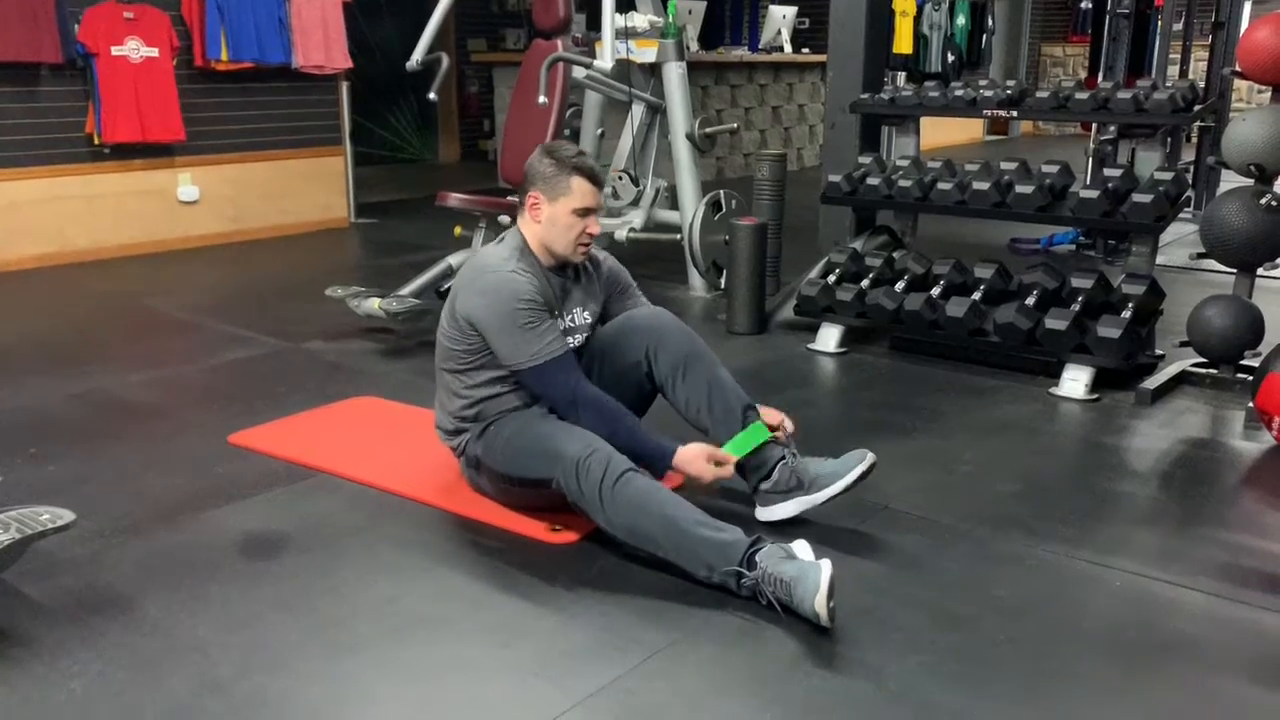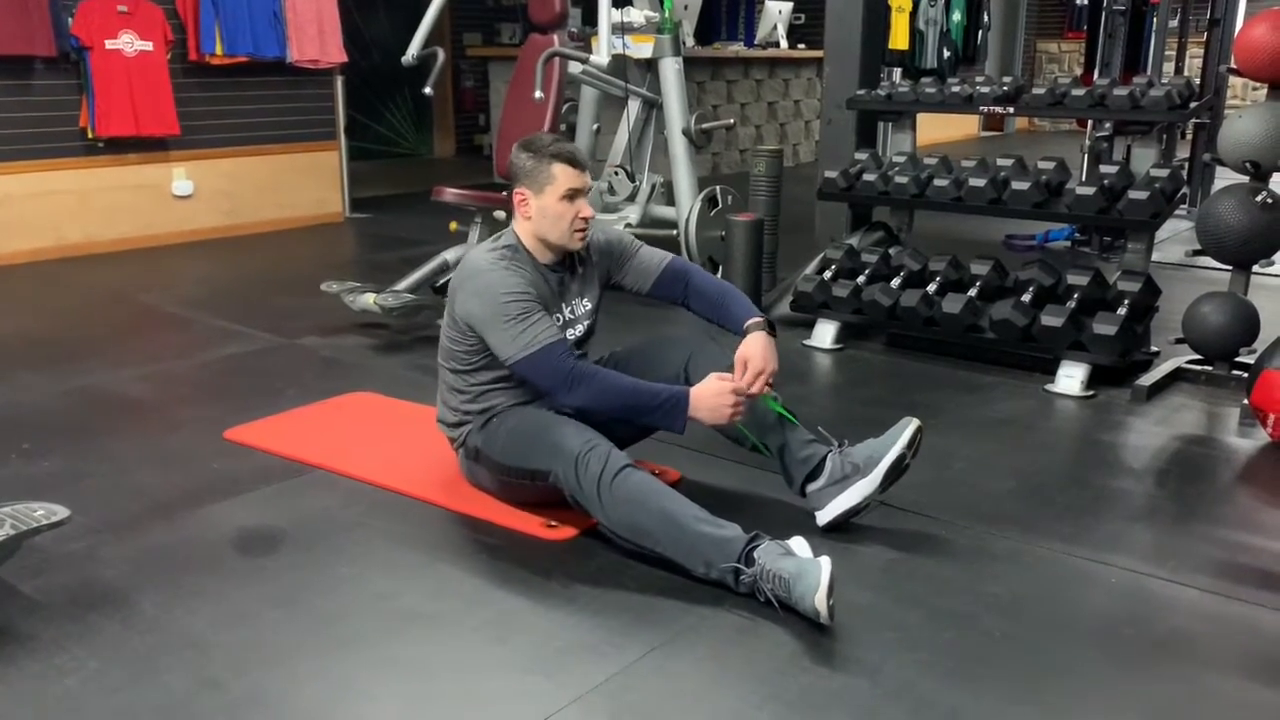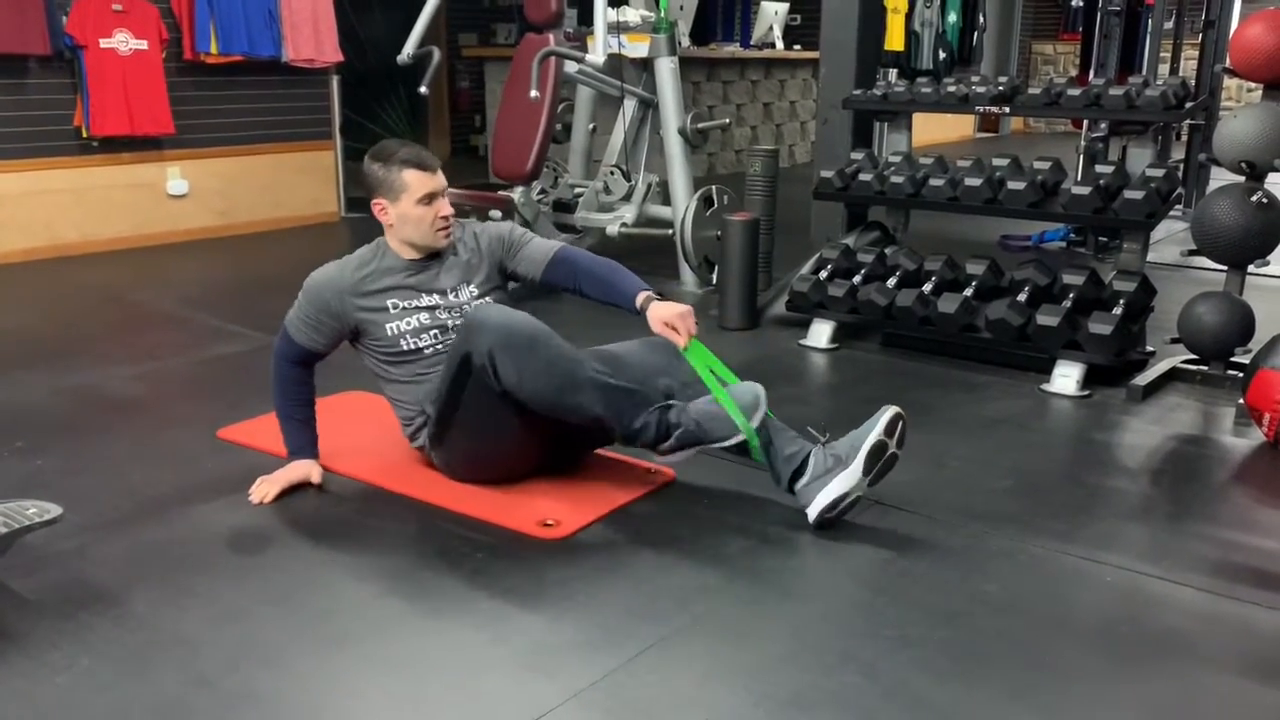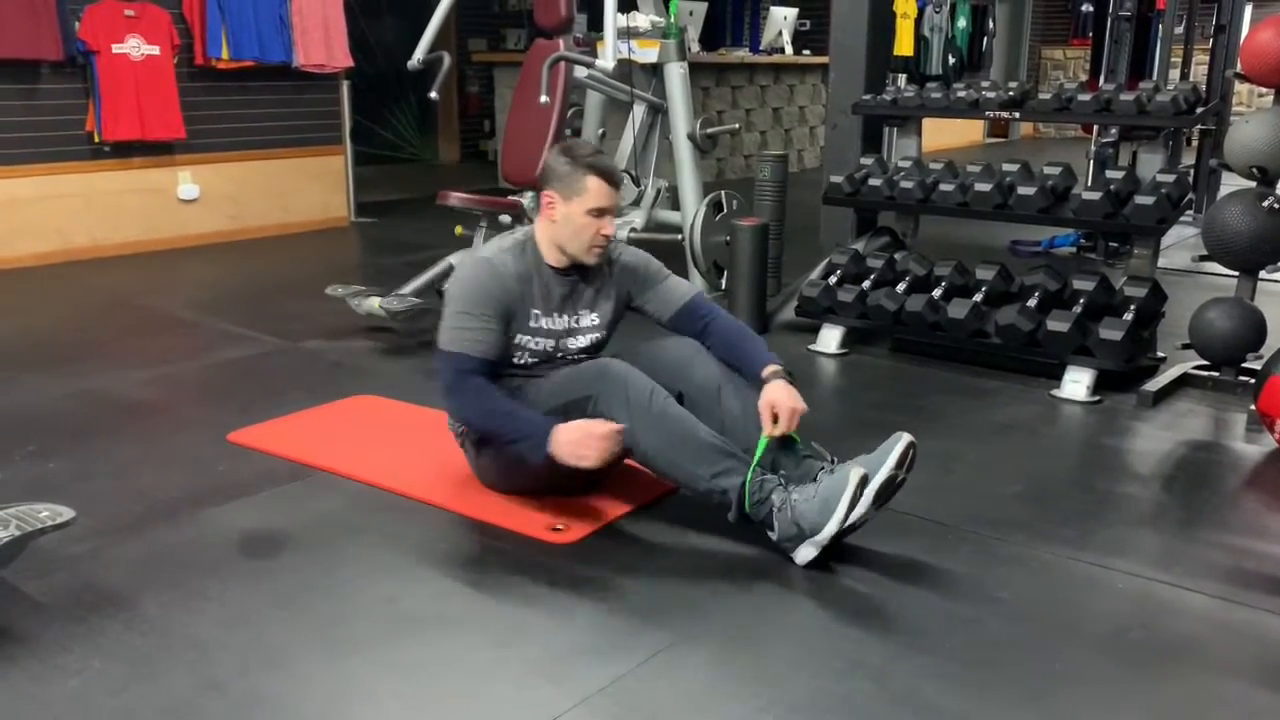
dt=1s
person 1, frame 1
left shoulder: (593, 265)
right shoulder: (501, 282)
left elbow: (666, 339)
right elbow: (573, 398)
left wrist: (748, 410)
right wrist: (672, 458)
left hip: (564, 405)
right hip: (495, 434)
left knee: (655, 330)
right knee: (586, 460)
left ankle: (774, 473)
right ankle: (761, 568)
person 1, frame 2
left shoulder: (594, 247)
right shoulder: (491, 279)
left elbow: (687, 281)
right elbow: (568, 382)
left wrist: (755, 329)
right wrist: (687, 403)
left hip: (573, 401)
right hip: (497, 428)
left knee: (696, 352)
right knee: (587, 458)
left ankle: (823, 473)
right ankle: (759, 566)
person 1, frame 3
left shoulder: (485, 240)
right shoulder: (341, 286)
left elbow: (571, 266)
right elbow: (292, 360)
left wrist: (646, 301)
right wrist: (302, 454)
left hip: (537, 413)
right hip: (464, 439)
left knee: (663, 355)
right knee: (494, 325)
left ankle: (807, 470)
right ankle: (662, 430)
person 1, frame 4
left shoulder: (619, 264)
right shoulder: (490, 273)
left elbow: (705, 320)
right elbow: (462, 390)
left wrist: (771, 378)
right wrist: (550, 436)
left hip: (584, 410)
right hip: (506, 443)
left knee: (680, 358)
right knee: (614, 384)
left ankle: (817, 477)
right ankle: (778, 509)
